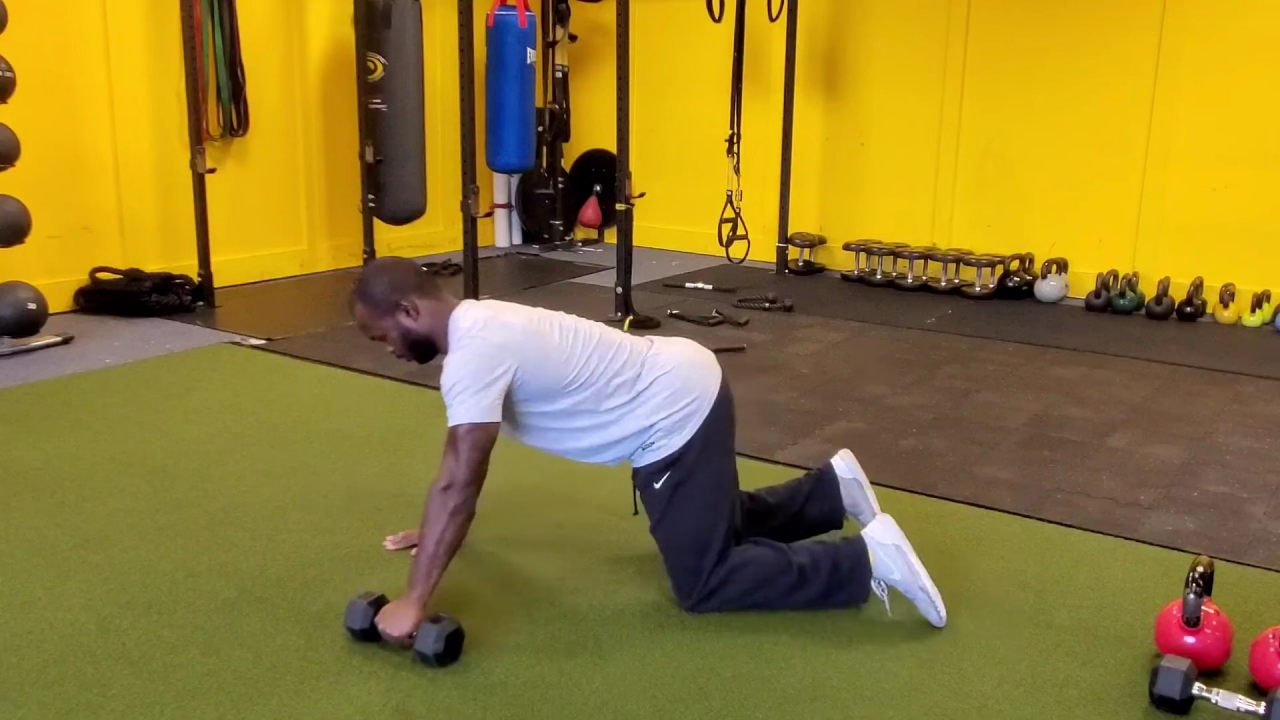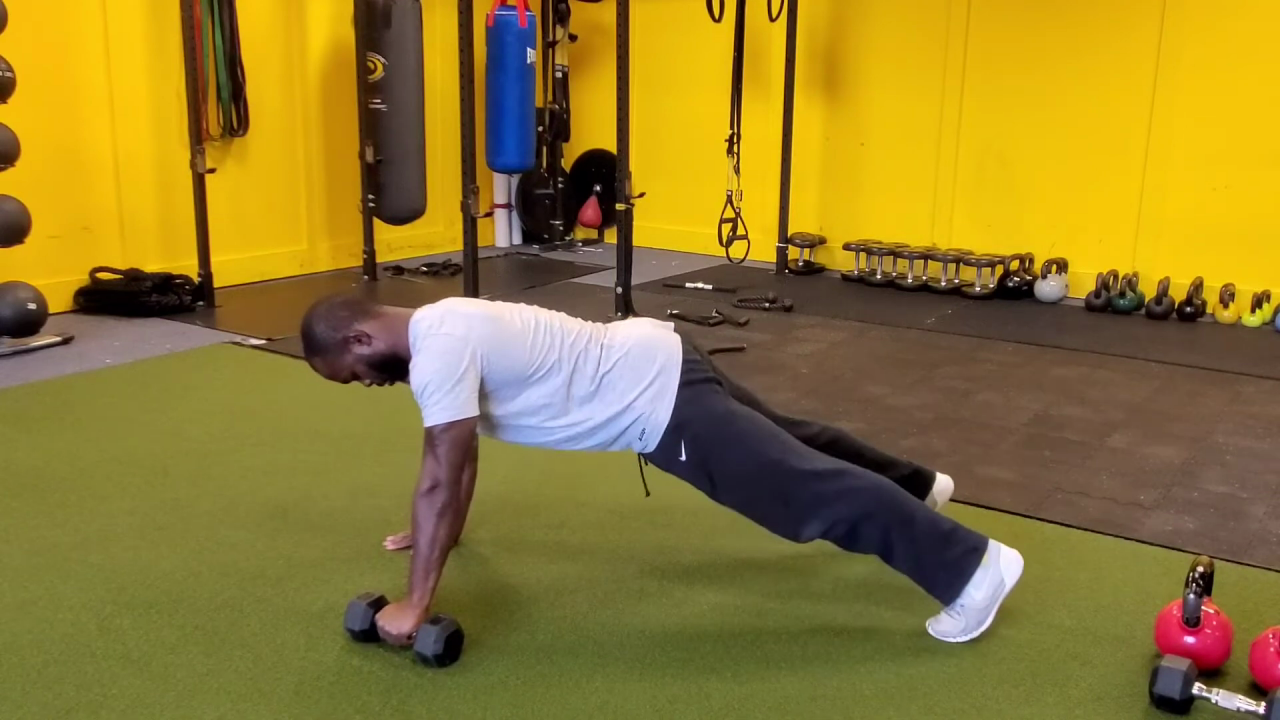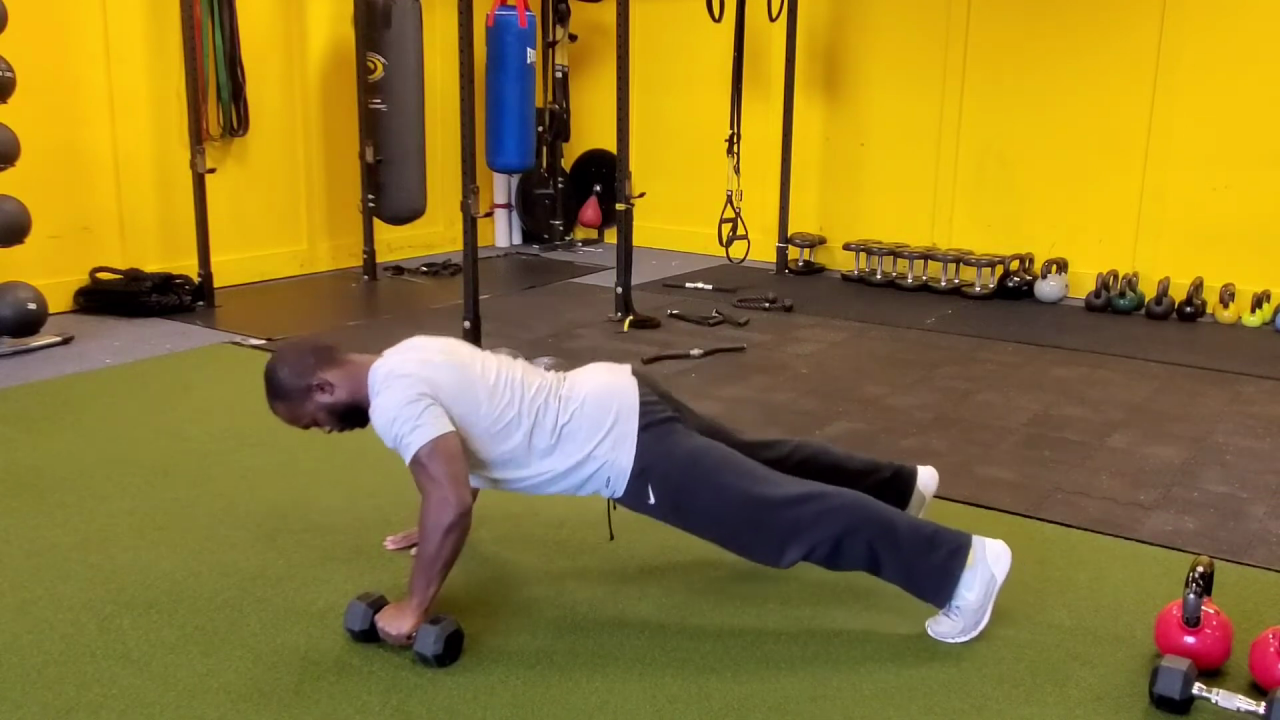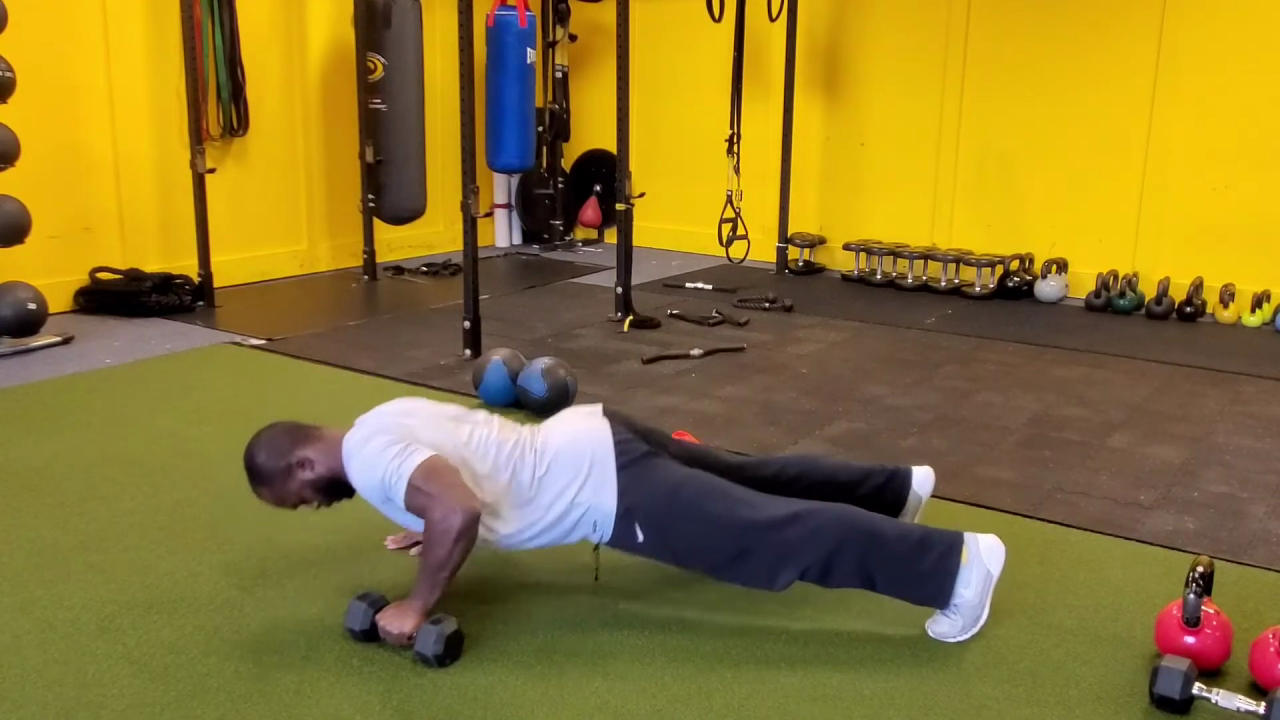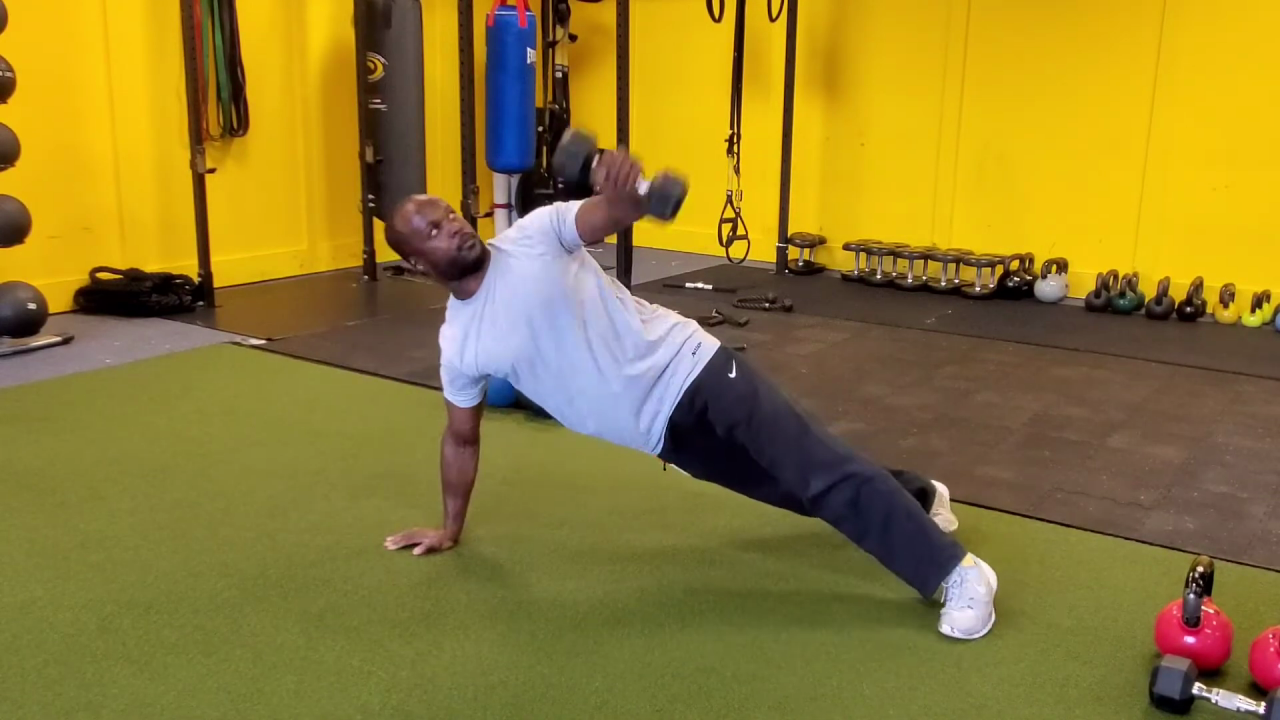
dt=1s
person 1, frame 1
left shoulder: (473, 353)
right shoulder: (477, 324)
left elbow: (457, 481)
right elbow: (468, 461)
left wrist: (416, 601)
right wrist: (439, 530)
left hip: (674, 414)
right hip: (681, 387)
left knee: (705, 582)
right knee: (715, 527)
left ankle: (868, 557)
right ankle: (831, 487)
person 1, frame 2
left shoulder: (438, 351)
right shoulder: (442, 329)
left elbow: (440, 475)
right elbow: (463, 452)
left wrist: (416, 601)
right wrist: (443, 531)
left hip: (658, 399)
right hip: (652, 366)
left knee: (806, 487)
right knee: (789, 449)
left ankle: (974, 565)
right ankle: (916, 487)
person 1, frame 3
left shoulder: (392, 399)
right shoulder: (407, 361)
left elbow: (453, 506)
left wrist: (415, 605)
right wrist: (434, 527)
left hip: (621, 447)
right hip: (614, 401)
left knee: (784, 515)
right knee: (764, 463)
left ankle: (963, 564)
right ankle: (900, 484)
person 1, frame 4
left shoulder: (371, 456)
right shoulder: (388, 417)
left elbow: (461, 517)
left wrist: (416, 606)
right wrist: (431, 529)
left hip: (612, 488)
right hip: (594, 440)
left knee: (775, 536)
right knee: (758, 486)
left ankle: (957, 564)
right ankle: (897, 488)
person 1, frame 5
left shoulder: (534, 236)
right shoulder: (458, 344)
left elbow: (620, 209)
right elbow: (461, 437)
left wrist: (624, 176)
right wrist: (448, 528)
left hip: (687, 368)
right hip: (661, 432)
left knee: (825, 473)
right knee: (798, 486)
left ankle: (957, 573)
right ankle: (913, 507)
